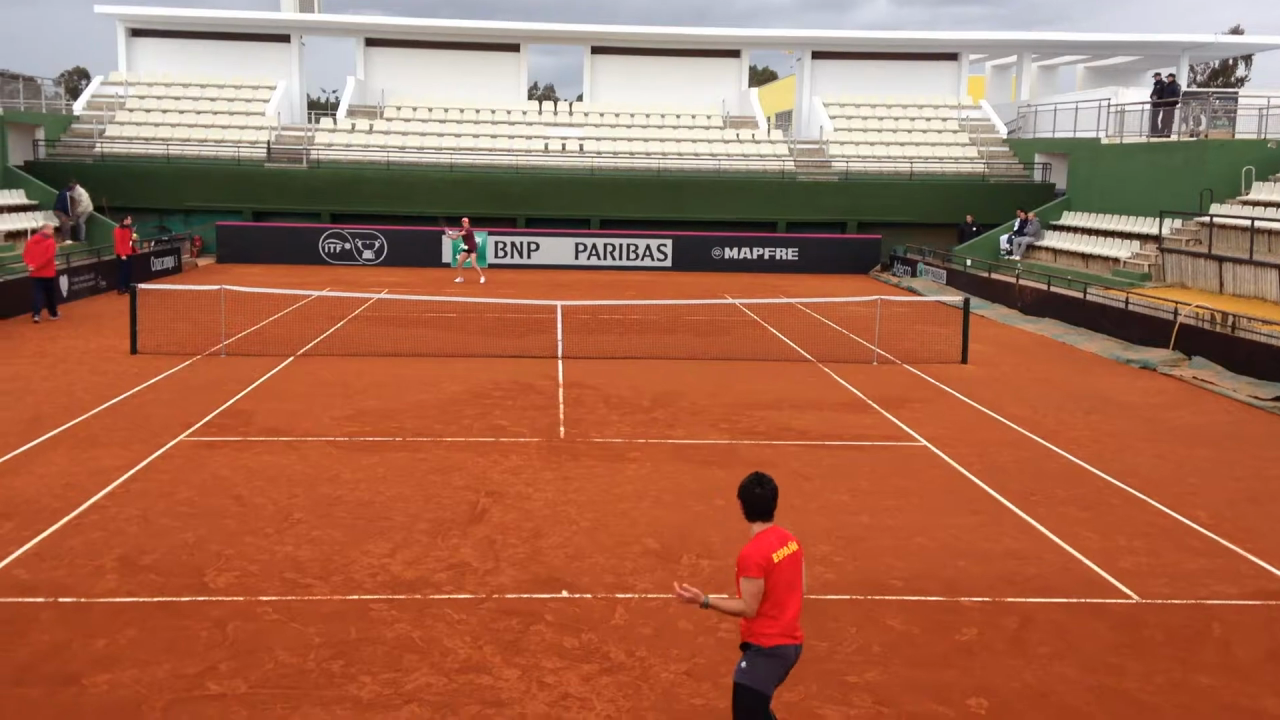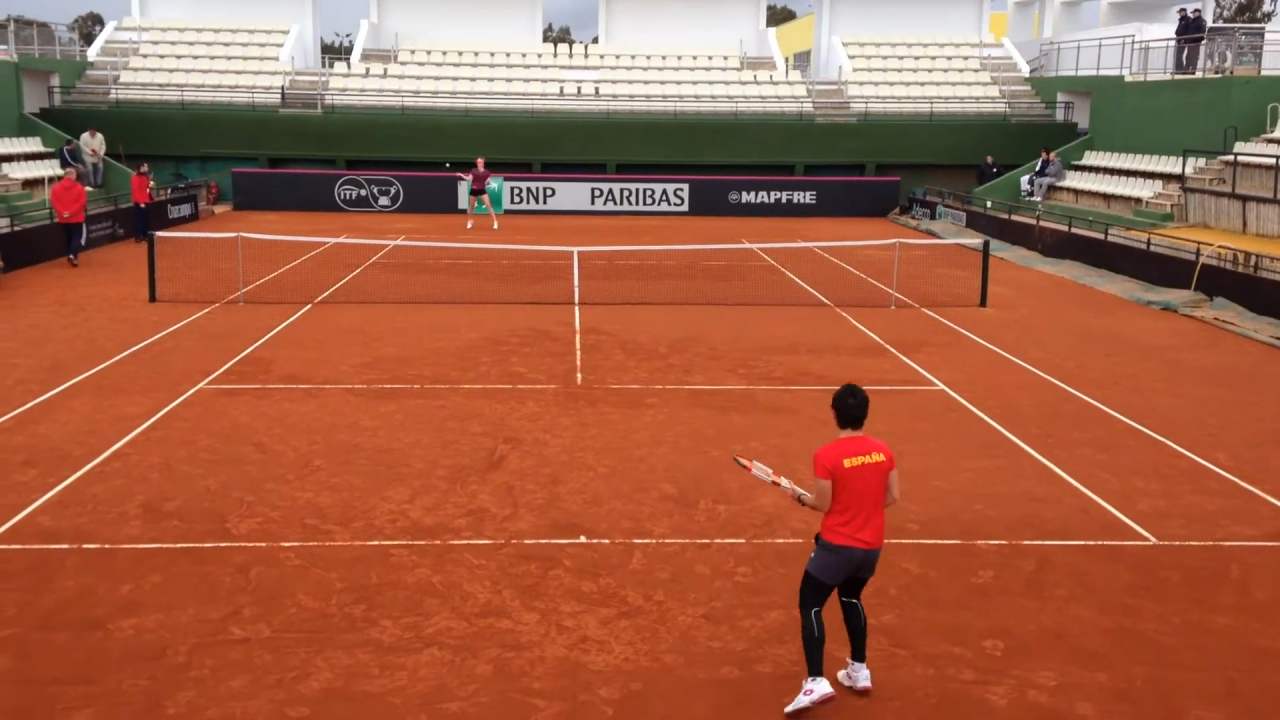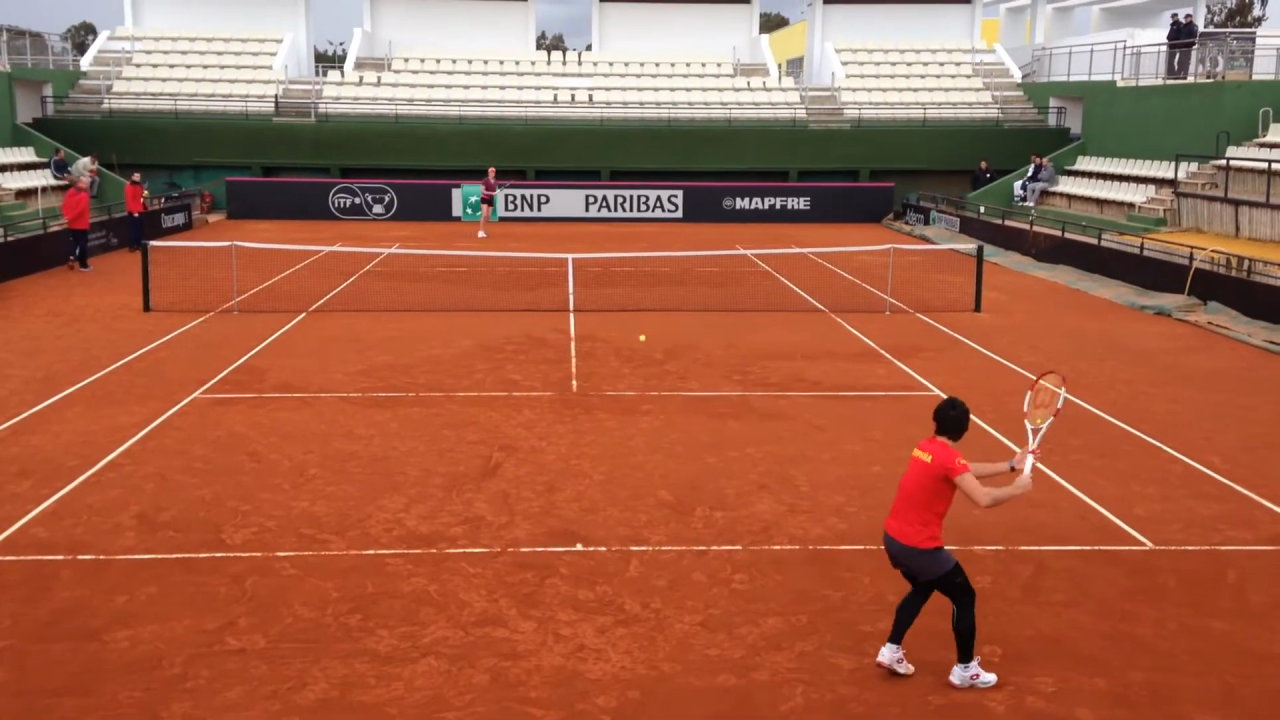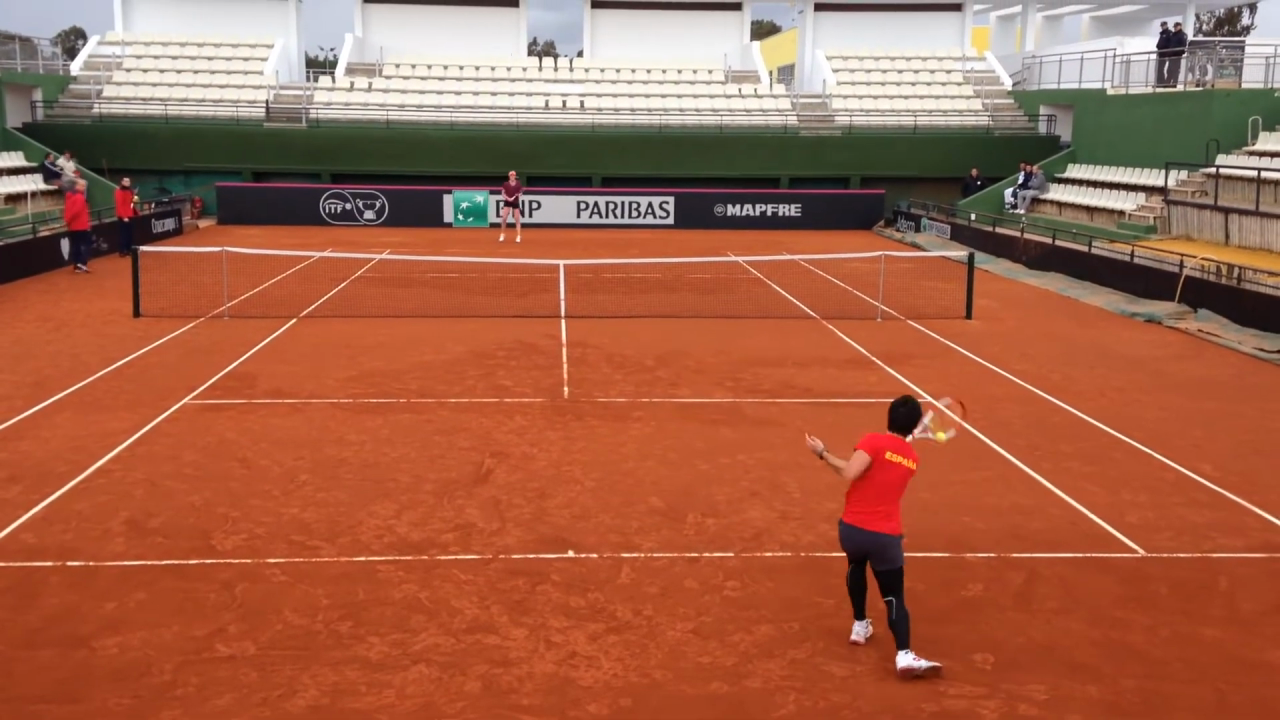
dt=0.7s
person 1, frame 1
left shoulder: (752, 553)
right shoulder: (790, 540)
left elbow: (749, 609)
left wrist: (703, 601)
left hip: (766, 648)
right hip: (790, 644)
person 1, frame 2
left shoulder: (826, 455)
right shoulder: (883, 451)
left elbow: (823, 505)
right elbow: (893, 497)
left wrist: (801, 497)
left hip: (837, 545)
right hip: (872, 545)
left knee: (810, 606)
right knee: (851, 598)
left ankle: (816, 682)
right ankle: (859, 671)
person 1, frame 3
left shoulder: (925, 447)
right shoulder: (950, 459)
left elbow: (968, 471)
right elbow: (983, 498)
left wrist: (1009, 466)
right wrist: (1019, 488)
left hip: (892, 538)
right hip: (919, 547)
left knee: (921, 590)
right knee: (964, 598)
left ankle: (892, 651)
right ankle: (964, 669)
person 1, frame 4
left shoulder: (874, 441)
right shoulder: (912, 459)
left elbow: (851, 474)
left wrist: (823, 452)
left hip: (852, 528)
right hip: (887, 537)
left knee: (856, 566)
right knee: (894, 598)
left ankle: (860, 626)
right ankle: (905, 655)
